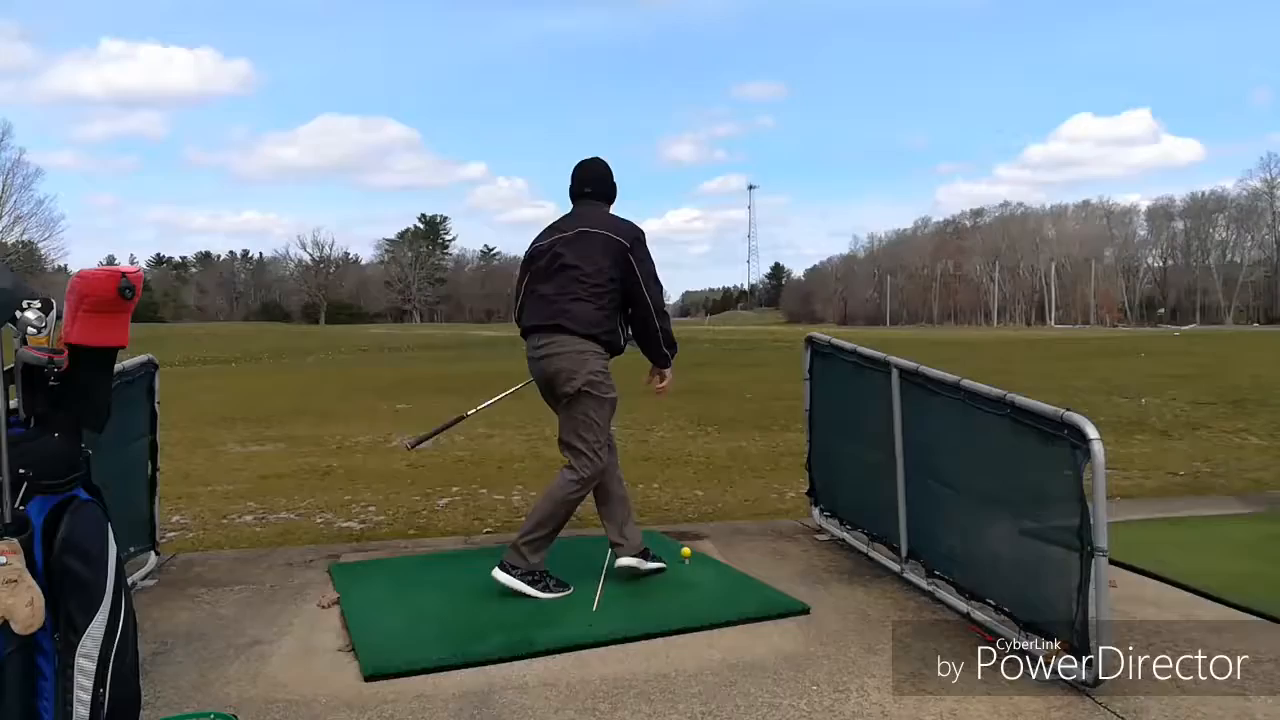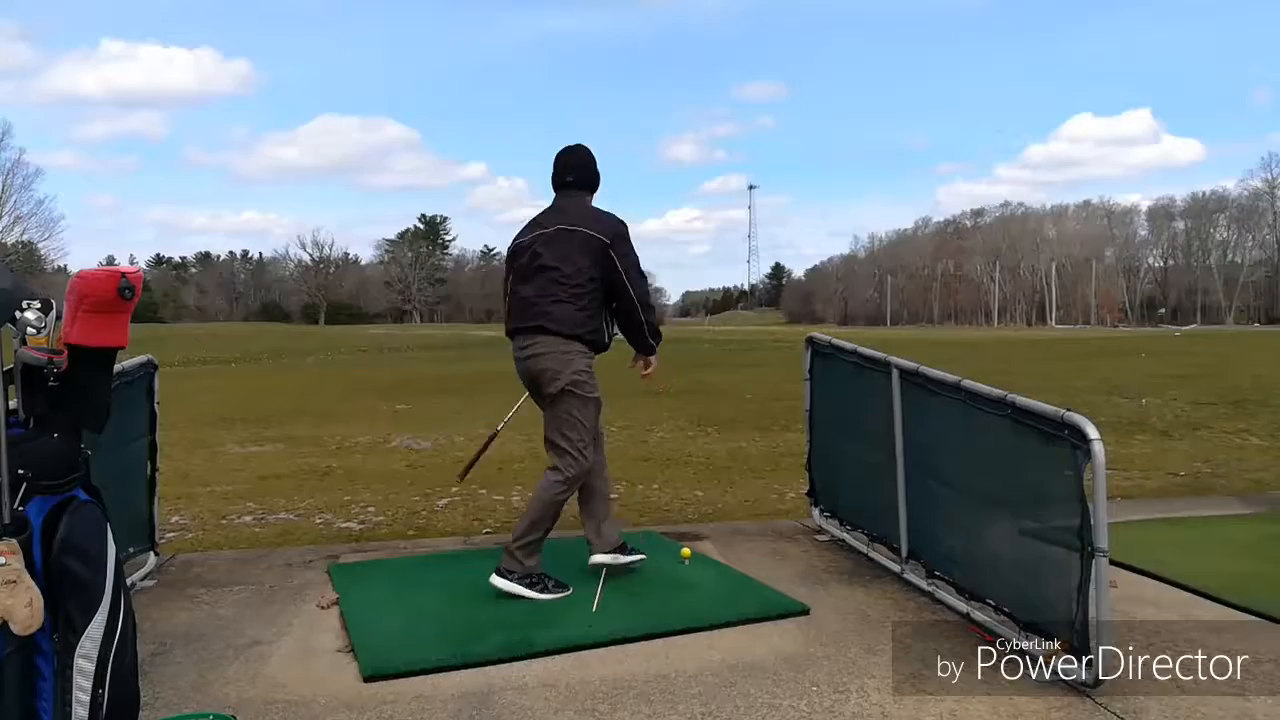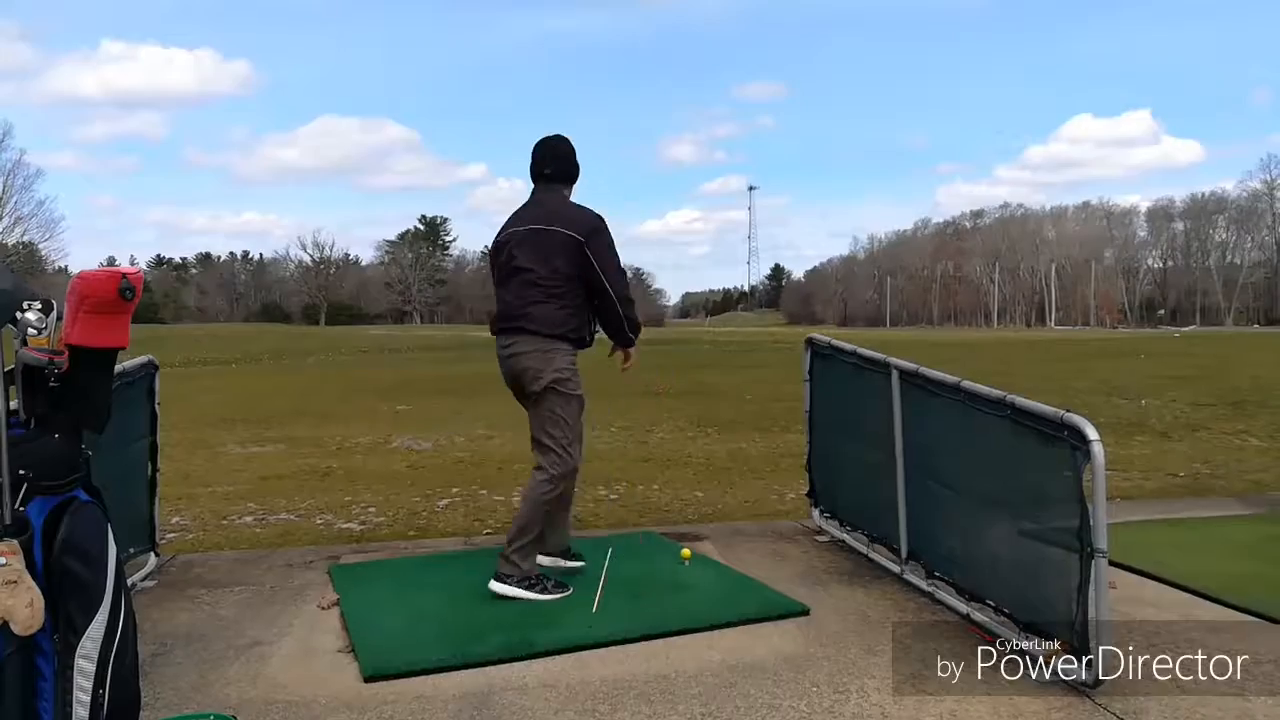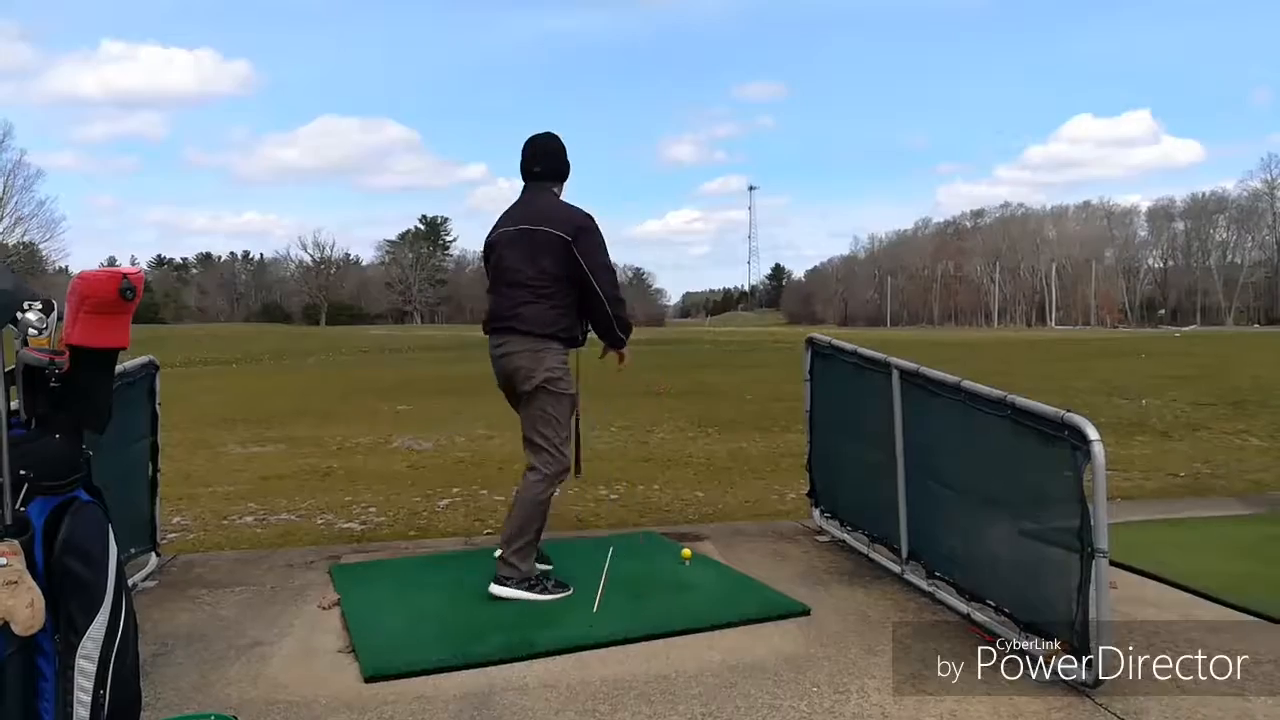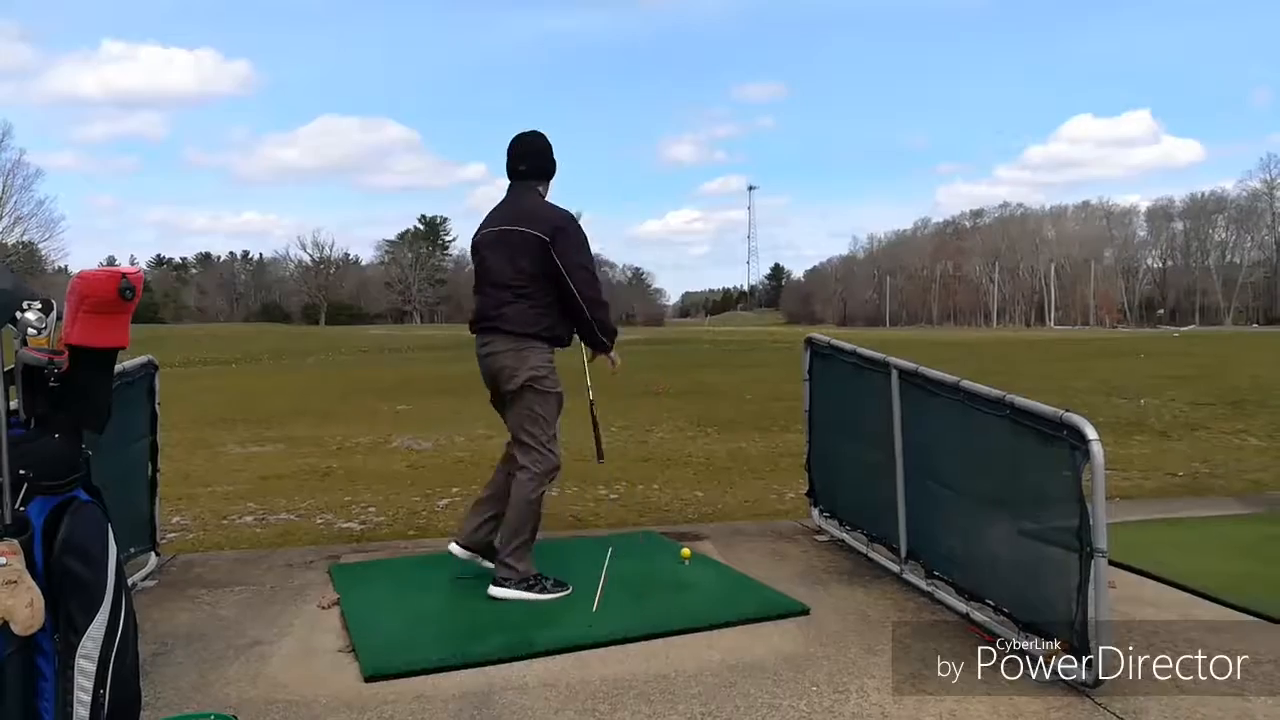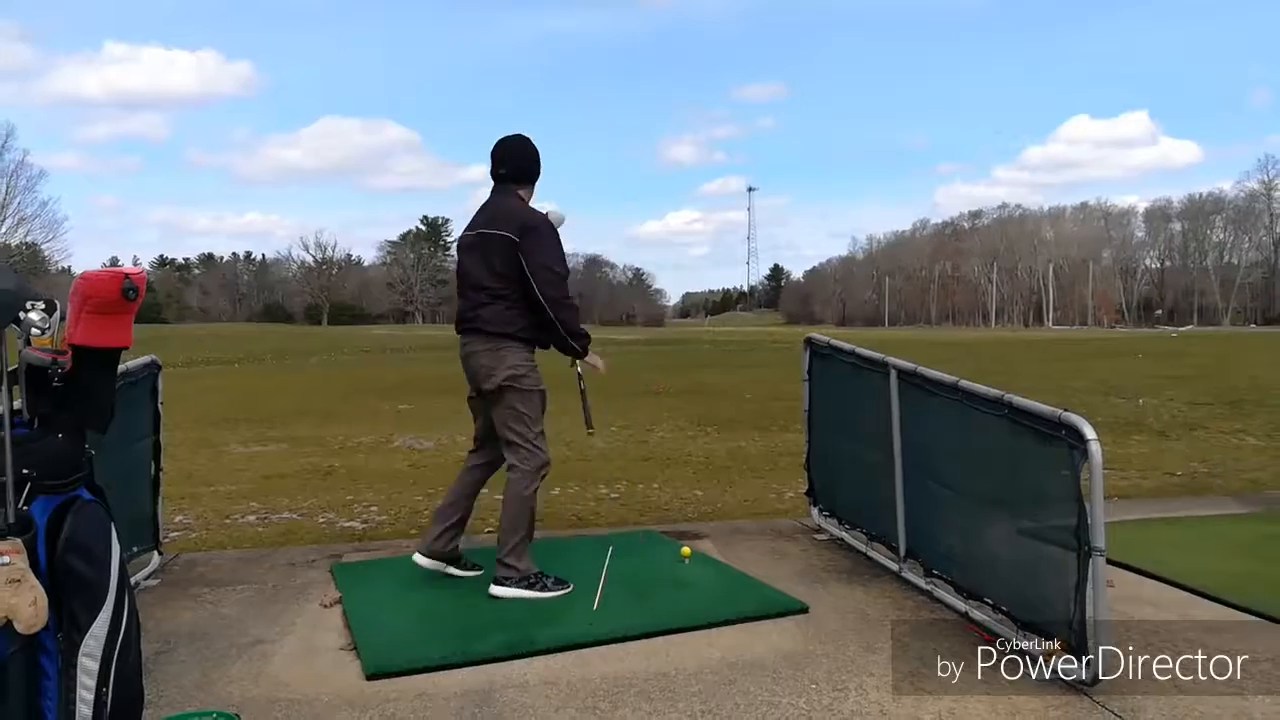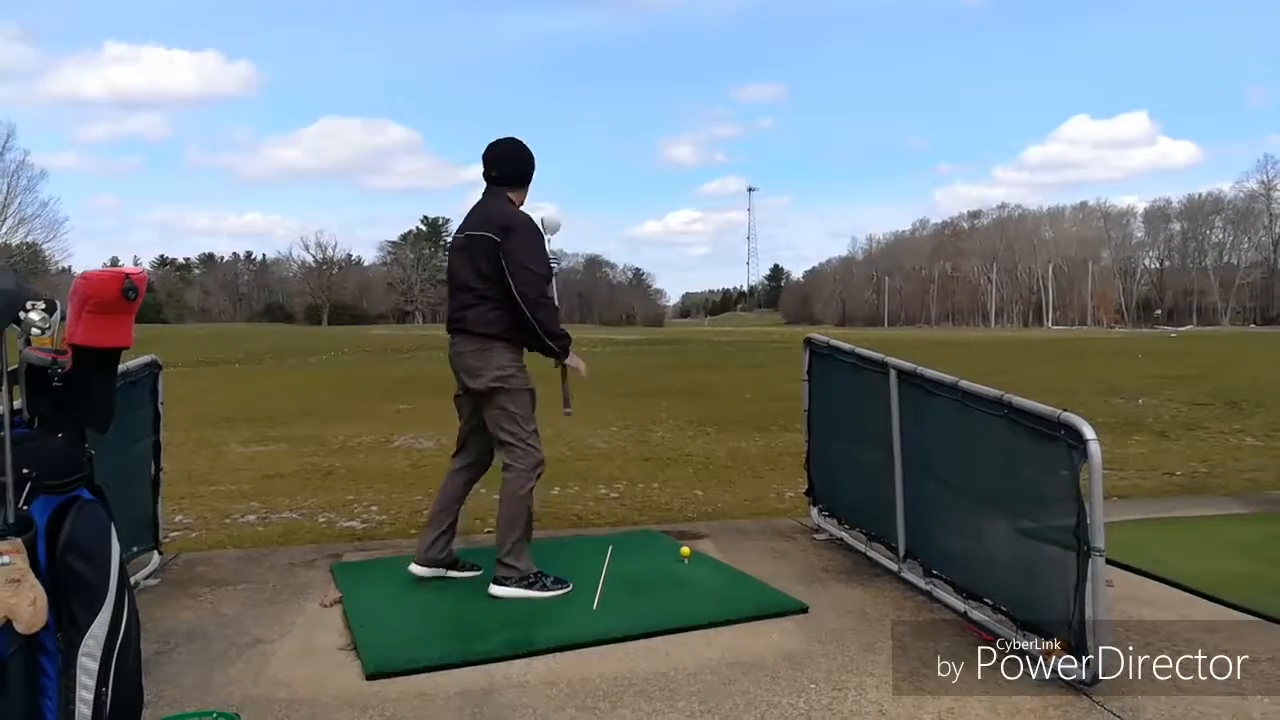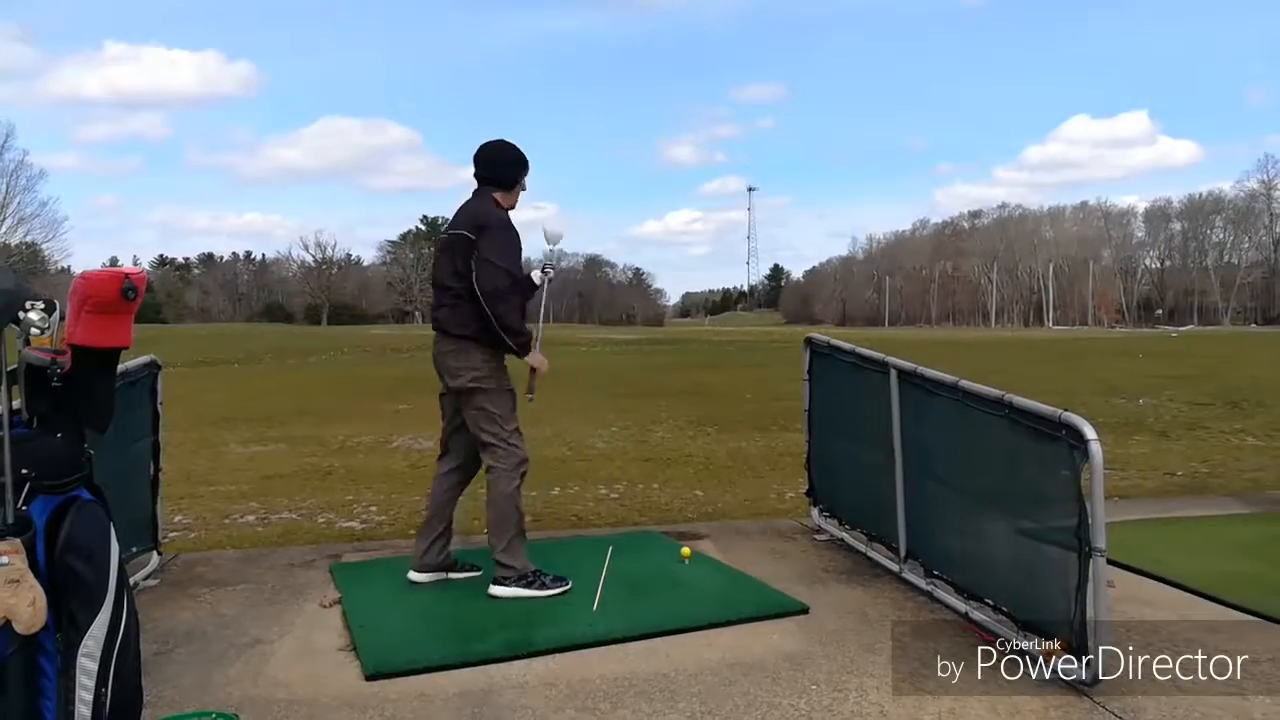
dt=0.1s
person 1, frame 1
left shoulder: (546, 237)
right shoulder: (622, 233)
left elbow: (524, 300)
right elbow: (647, 299)
right wrist: (662, 358)
left hip: (539, 350)
right hip: (581, 353)
left knee: (598, 446)
right knee: (583, 462)
left ankle: (628, 546)
right ankle: (520, 562)
person 1, frame 2
left shoulder: (528, 231)
right shoulder: (606, 227)
left elbow: (513, 295)
right elbow: (631, 292)
right wrist: (646, 346)
left hip: (526, 349)
right hip: (566, 352)
left knee: (586, 442)
right knee: (570, 462)
left ankle: (604, 541)
right ankle: (515, 566)
person 1, frame 3
left shoulder: (510, 227)
right shoulder: (584, 223)
right elbow: (611, 288)
right wrist: (625, 338)
left hip: (510, 347)
right hip: (549, 351)
left knee: (557, 447)
right knee: (558, 460)
left ankle: (554, 544)
right ankle: (516, 570)
person 1, frame 4
left shoulder: (502, 226)
right shoulder: (573, 222)
right elbow: (601, 288)
right wrist: (617, 338)
left hip: (504, 347)
right hip: (541, 351)
left knee: (549, 447)
right knee: (549, 460)
left ankle: (517, 542)
right ankle: (514, 572)
person 1, frame 5
left shoulder: (490, 224)
right shoulder: (556, 221)
right elbow: (583, 291)
right wrist: (604, 341)
left hip: (491, 345)
right hip: (527, 351)
left knee: (523, 448)
right knee: (538, 459)
left ankle: (475, 537)
right ankle: (513, 573)
person 1, frame 6
left shoulder: (475, 226)
right shoulder: (531, 223)
right elbow: (551, 293)
right wrist: (580, 347)
left hip: (474, 345)
right hip: (507, 351)
left knee: (488, 450)
right knee: (528, 458)
left ankle: (438, 545)
right ankle: (513, 572)
person 1, frame 7
left shoulder: (472, 224)
right shoulder: (515, 223)
right elbow: (528, 295)
left wrist: (538, 276)
right wrist: (561, 348)
left hip: (467, 348)
right hip: (494, 353)
left knee: (471, 454)
right knee: (522, 457)
left ankle: (432, 554)
right ankle: (515, 571)
person 1, frame 8
left shoulder: (462, 222)
right shoulder: (493, 222)
right elbow: (493, 292)
left wrist: (531, 280)
right wrist: (524, 346)
left hip: (453, 349)
right hip: (475, 353)
left knee: (458, 456)
right knee: (507, 457)
left ankle: (429, 559)
right ankle: (512, 571)
